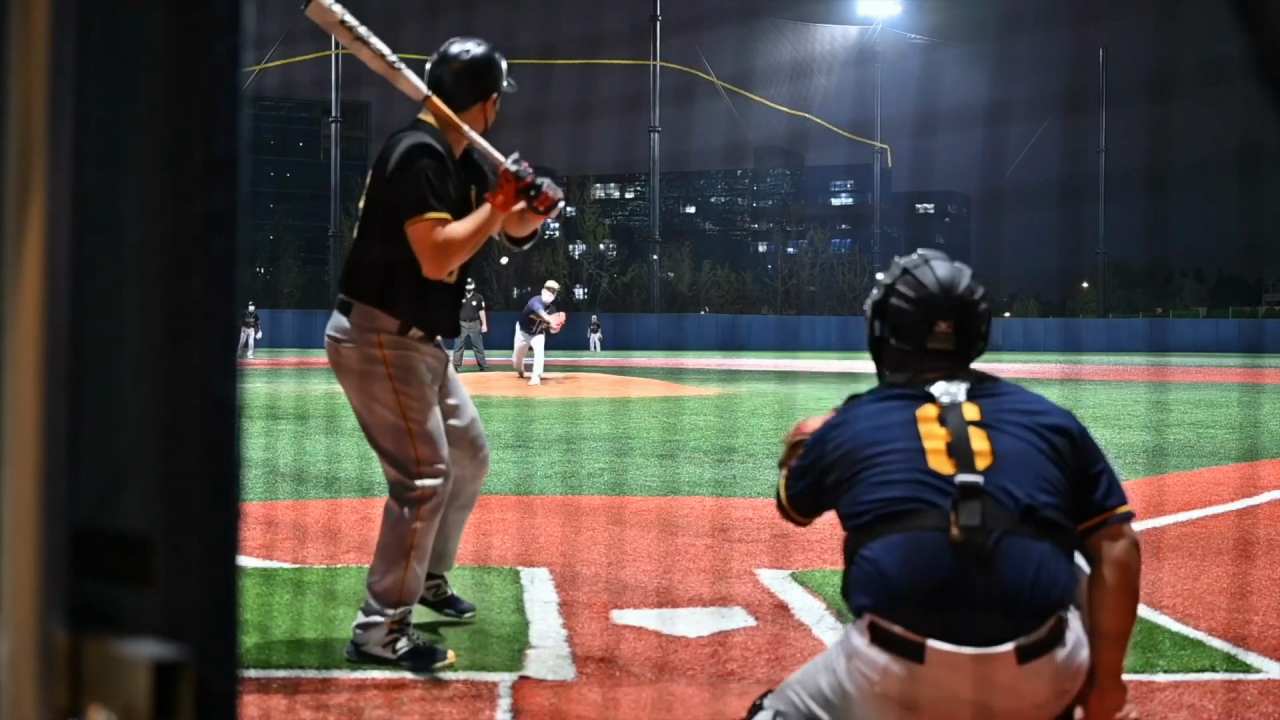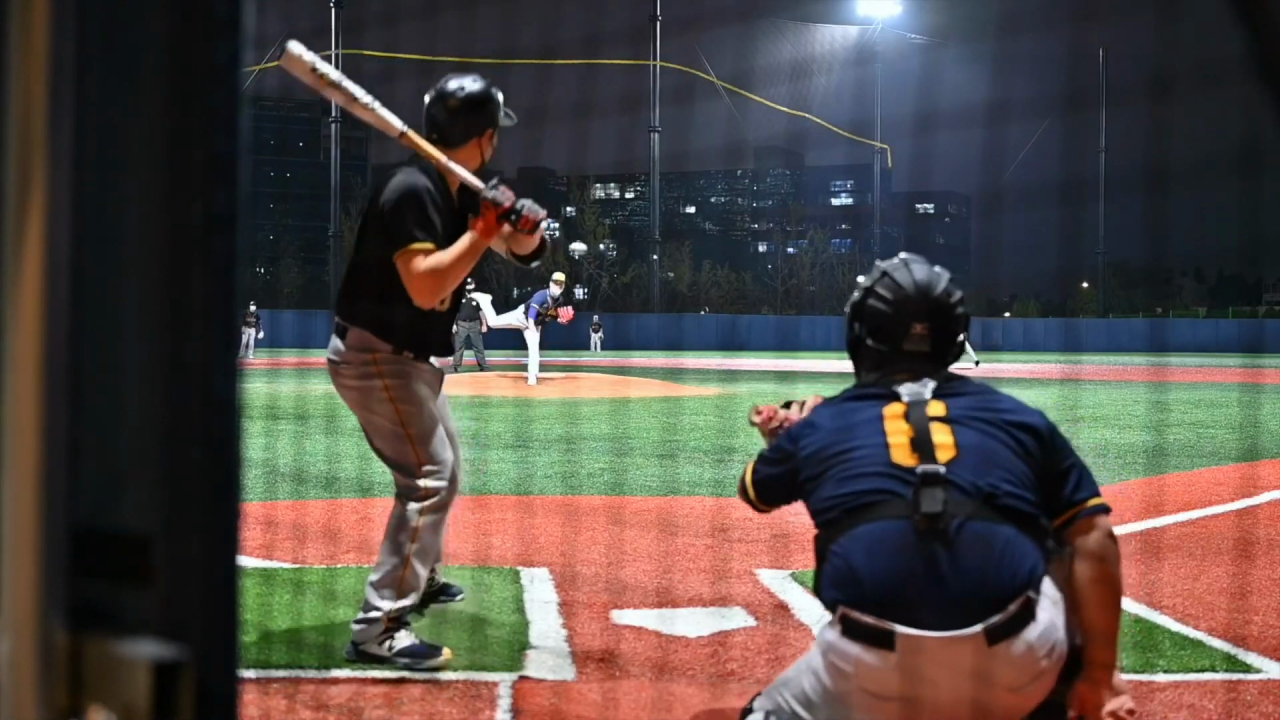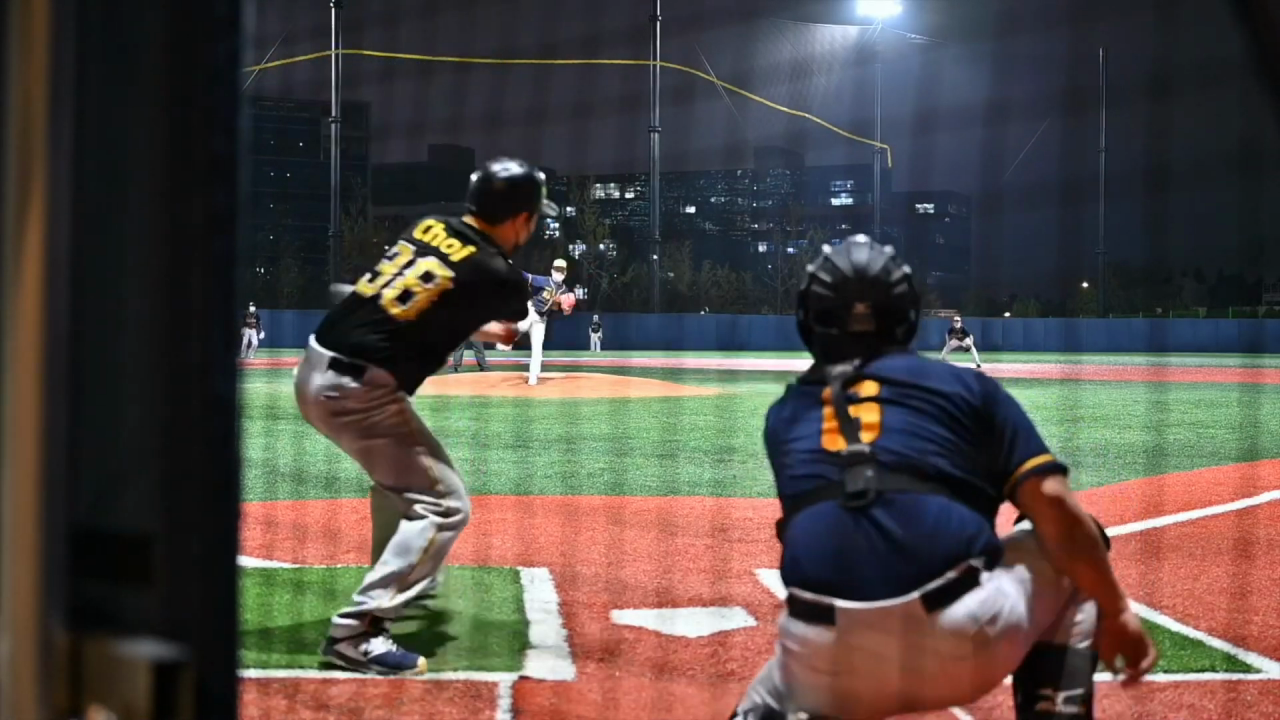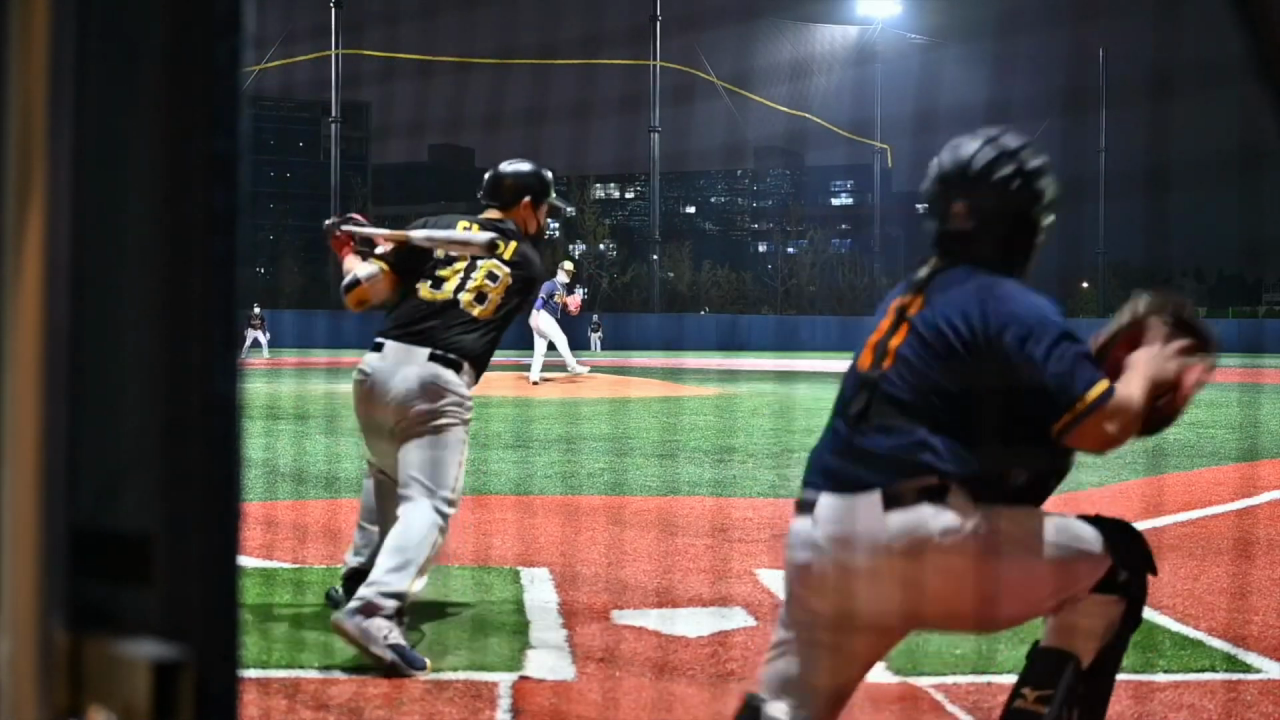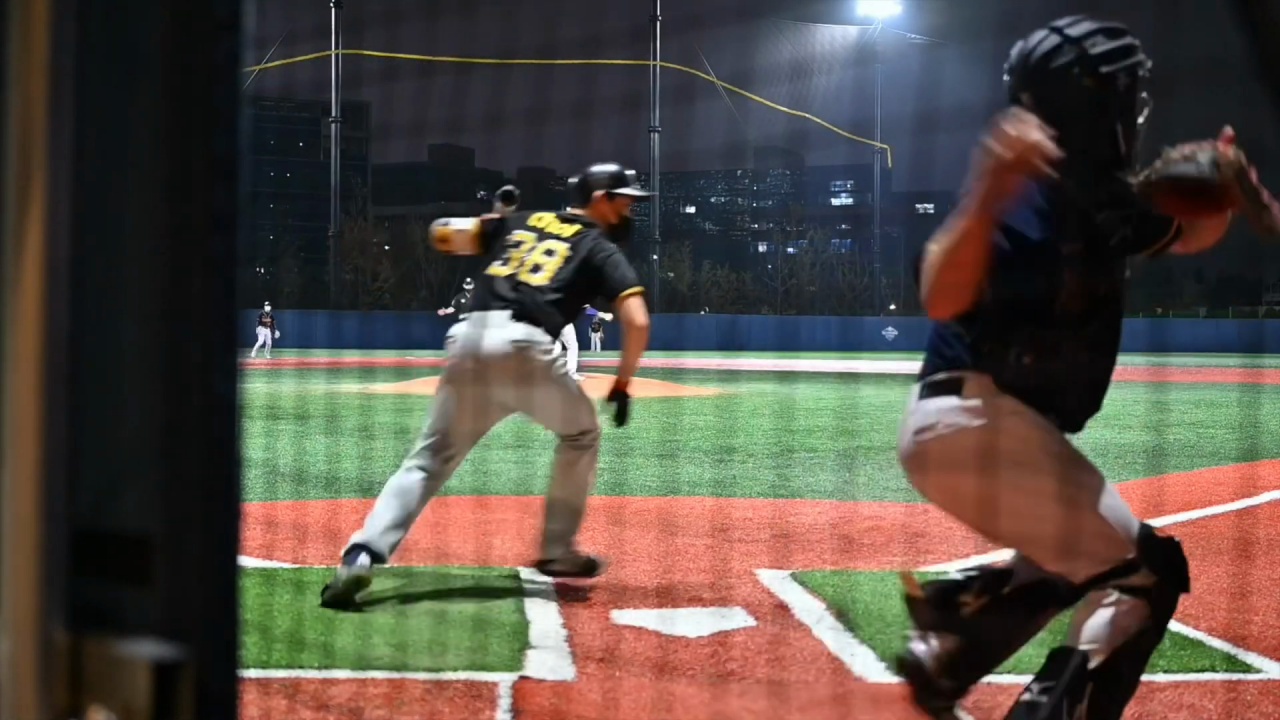
dt=0.3s
person 1, frame 1
left shoulder: (458, 159)
right shoulder: (418, 152)
left elbow: (513, 230)
right elbow: (437, 257)
left wrist: (535, 204)
right wrist: (500, 199)
left hip: (416, 341)
right hip: (378, 339)
left knee: (468, 457)
right knee: (423, 479)
left ankle: (427, 577)
right ankle: (379, 630)
person 1, frame 2
left shoulder: (462, 187)
right shoulder: (410, 188)
left elbow: (523, 242)
right elbow: (427, 289)
left wrist: (528, 225)
right wrist: (486, 233)
left hip: (410, 358)
right hip: (373, 359)
left knee: (442, 469)
right knee: (433, 478)
left ankle: (417, 577)
right ankle: (380, 626)
person 1, frame 3
left shoulder: (425, 227)
right shoulder: (497, 277)
right elbow: (492, 323)
right wrist: (504, 329)
left hip: (317, 371)
right hip: (361, 392)
left knee: (400, 469)
right knee: (444, 507)
left ankle: (397, 579)
right ankle: (356, 629)
person 1, frame 4
left shoulder: (433, 229)
right shoulder: (531, 263)
left elbow: (358, 295)
left wrist: (346, 248)
left hip: (378, 368)
right hip: (439, 383)
left knee: (386, 475)
right knee: (428, 510)
left ankle: (358, 582)
right ankle: (372, 615)
person 1, frame 5
left shoulder: (521, 220)
right shoulder: (603, 251)
left elbow: (445, 234)
right elbow: (637, 322)
left wrist: (470, 227)
right wrist: (623, 382)
left hip: (469, 337)
right hip: (524, 349)
left knee: (428, 460)
right knee: (581, 435)
left ankle: (361, 556)
right ankle: (558, 553)
person 2, frame 1
left shoulder: (848, 425)
right shoulder: (1050, 419)
left elbow: (791, 507)
right elbow: (1118, 546)
left wrist: (809, 452)
right wrist: (1107, 680)
left hip: (896, 679)
right hip: (1036, 680)
person 2, frame 2
left shoulder: (818, 425)
right shoulder: (1016, 417)
left elbow: (755, 493)
right elbow: (1094, 540)
left wrist: (779, 438)
right wrist: (1101, 672)
left hip: (870, 671)
right hip: (1011, 666)
right knee: (1061, 568)
person 2, frame 3
left shoulder: (786, 412)
right shoulder: (966, 388)
right elbow: (1052, 501)
right wrist: (1116, 612)
left hip: (825, 652)
right hip: (963, 641)
right knee: (1072, 556)
person 2, frame 4
left shoulder: (907, 299)
right shoulder: (1013, 306)
right elbow: (1101, 427)
right wrist: (1145, 372)
left hip: (820, 542)
right hip: (920, 536)
right knee: (1118, 562)
person 2, frame 5
left shoulder: (1101, 197)
right shoulder: (1022, 197)
left elbow: (1188, 233)
right elbow: (943, 296)
right wrist: (986, 192)
left hip: (951, 430)
right hip: (975, 427)
left knee: (1062, 570)
right knee: (1144, 571)
left ankle: (946, 637)
